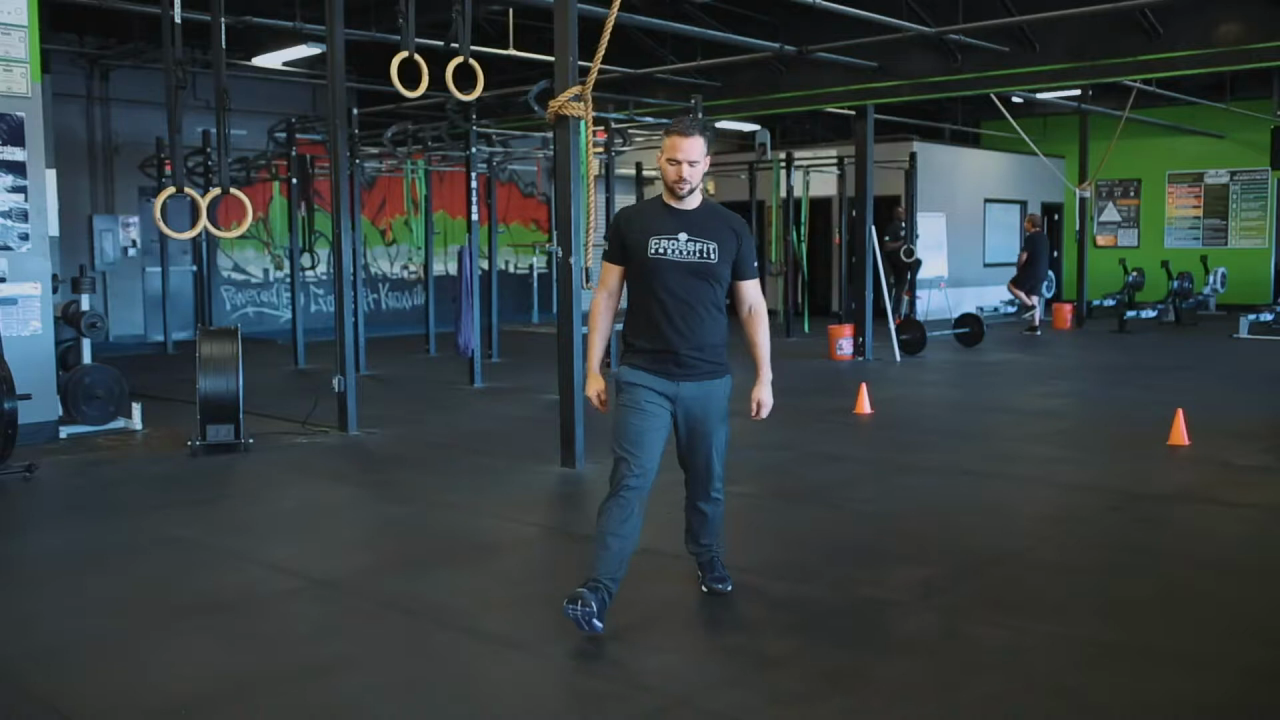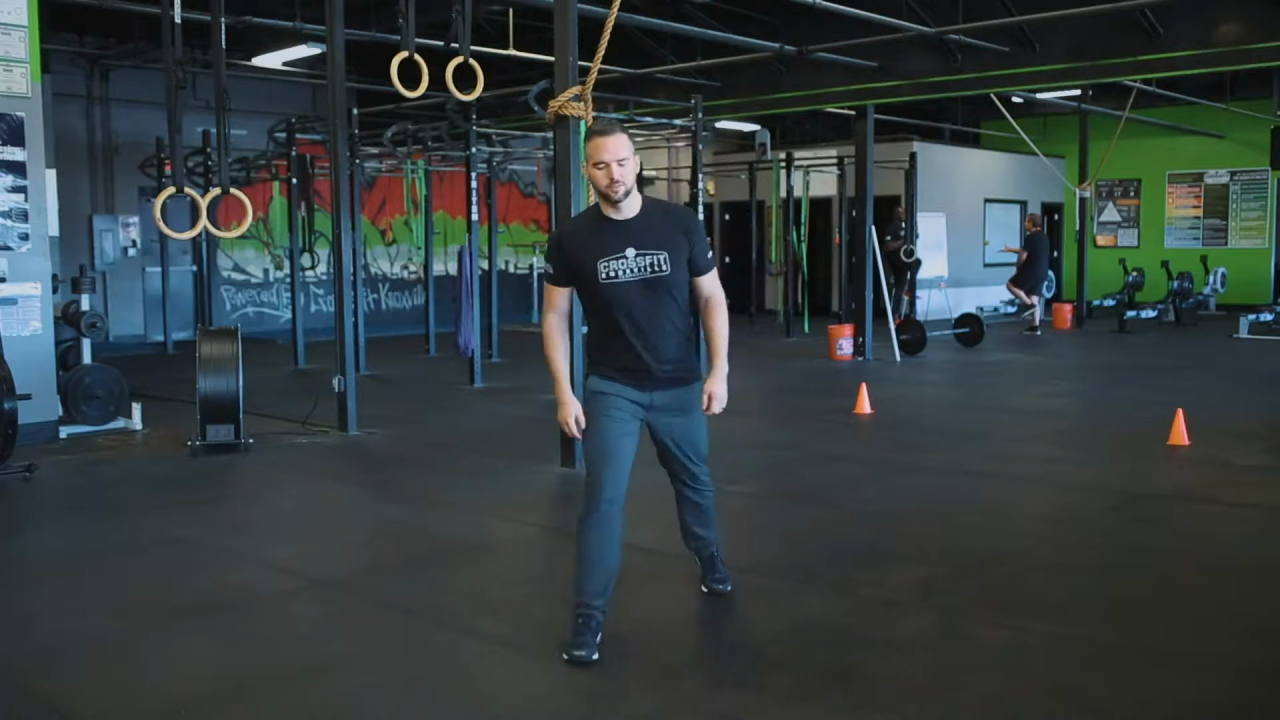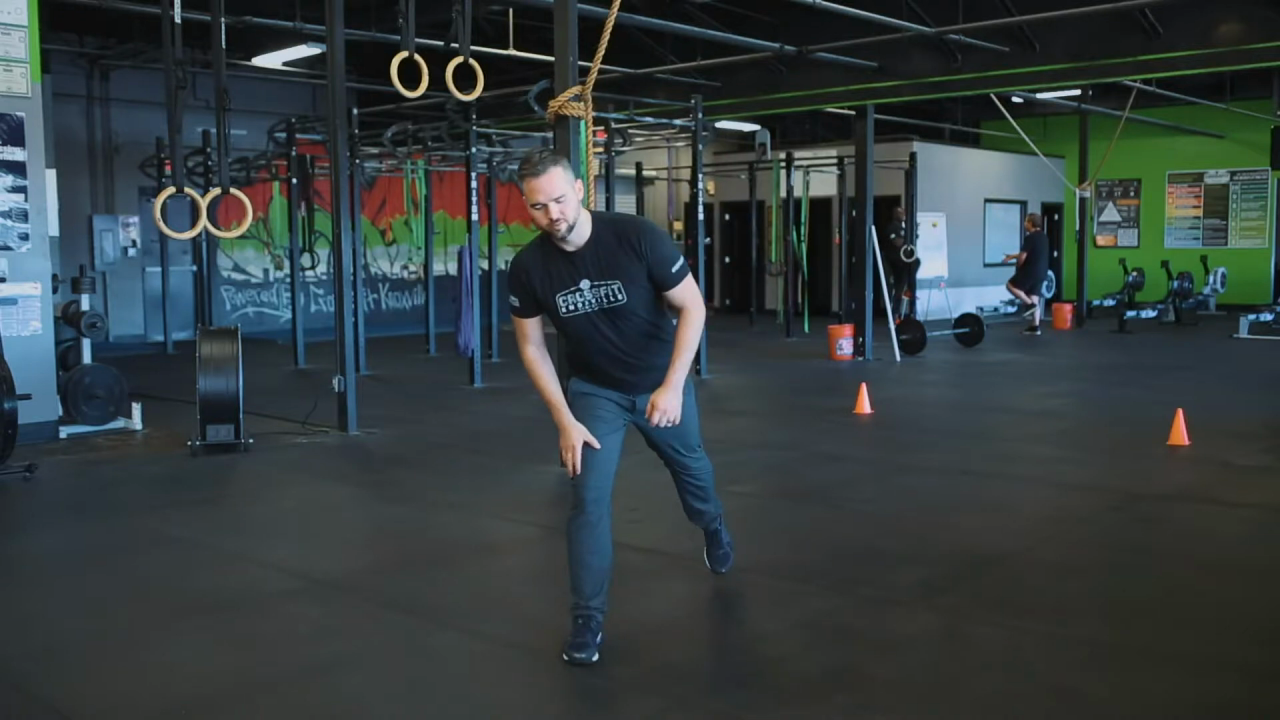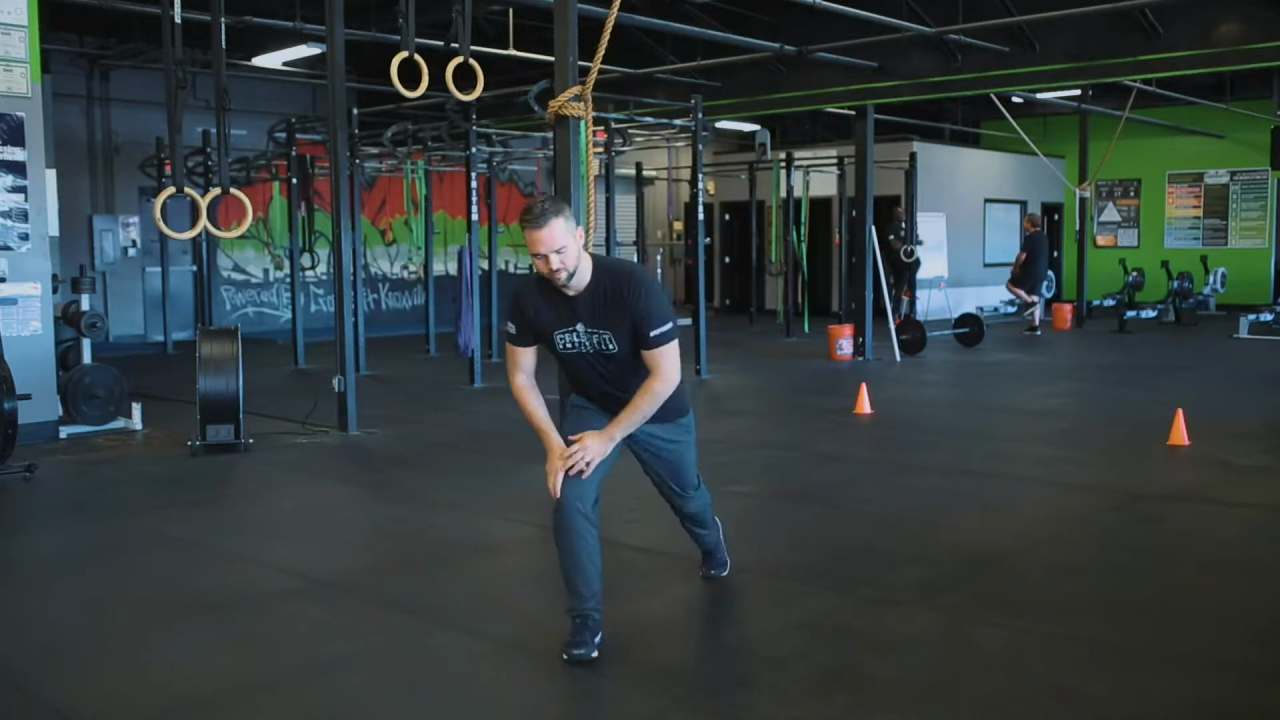
dt=0.3s
person 1, frame 1
left shoulder: (732, 228)
right shoulder: (631, 222)
left elbow: (752, 306)
right elbow: (605, 296)
left wrist: (764, 377)
right wrist: (593, 369)
left hip: (708, 380)
right hip: (643, 377)
left knee: (707, 481)
right knee: (630, 480)
left ankle: (707, 555)
right ankle: (596, 591)
person 1, frame 2
left shoulder: (679, 222)
right shoulder: (571, 238)
left elbow: (712, 298)
right elbow: (554, 317)
left wrist: (719, 371)
right wrist: (563, 393)
left hip: (680, 385)
right hip: (611, 389)
left knee: (693, 481)
right knee: (604, 497)
left ankle: (707, 554)
right ankle: (589, 616)
person 1, frame 3
left shoulder: (637, 236)
right shoulder: (528, 267)
left elbow: (692, 306)
right elbow: (531, 345)
left wrist: (673, 385)
right wrist: (564, 419)
left hip: (660, 385)
right hip: (594, 389)
left knee: (689, 464)
right knee: (589, 498)
left ankle: (713, 526)
right ankle: (587, 616)
person 1, frame 4
left shoulder: (634, 285)
right shoulder: (528, 300)
left elbow: (667, 376)
right elbow: (520, 376)
left wrist: (609, 438)
right wrist: (554, 444)
left hip: (658, 409)
right hip: (591, 407)
left knee: (688, 499)
right knee: (569, 496)
left ankle: (711, 538)
right ankle: (585, 617)
